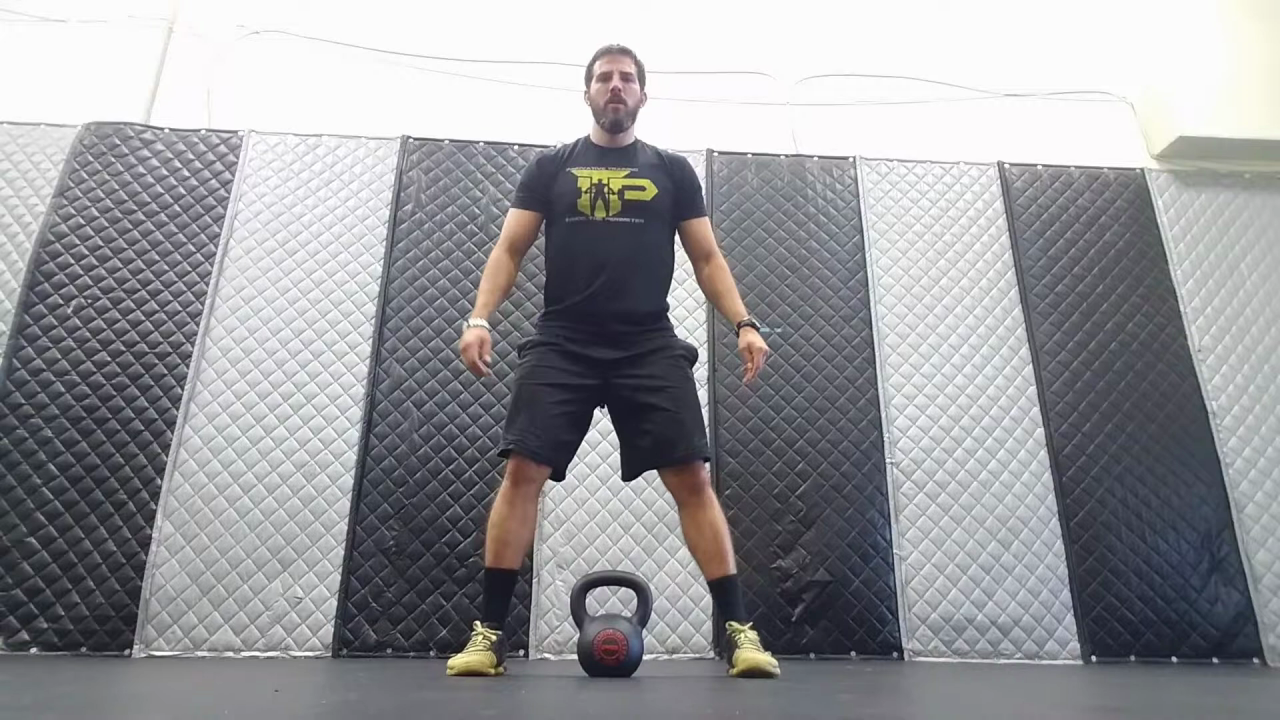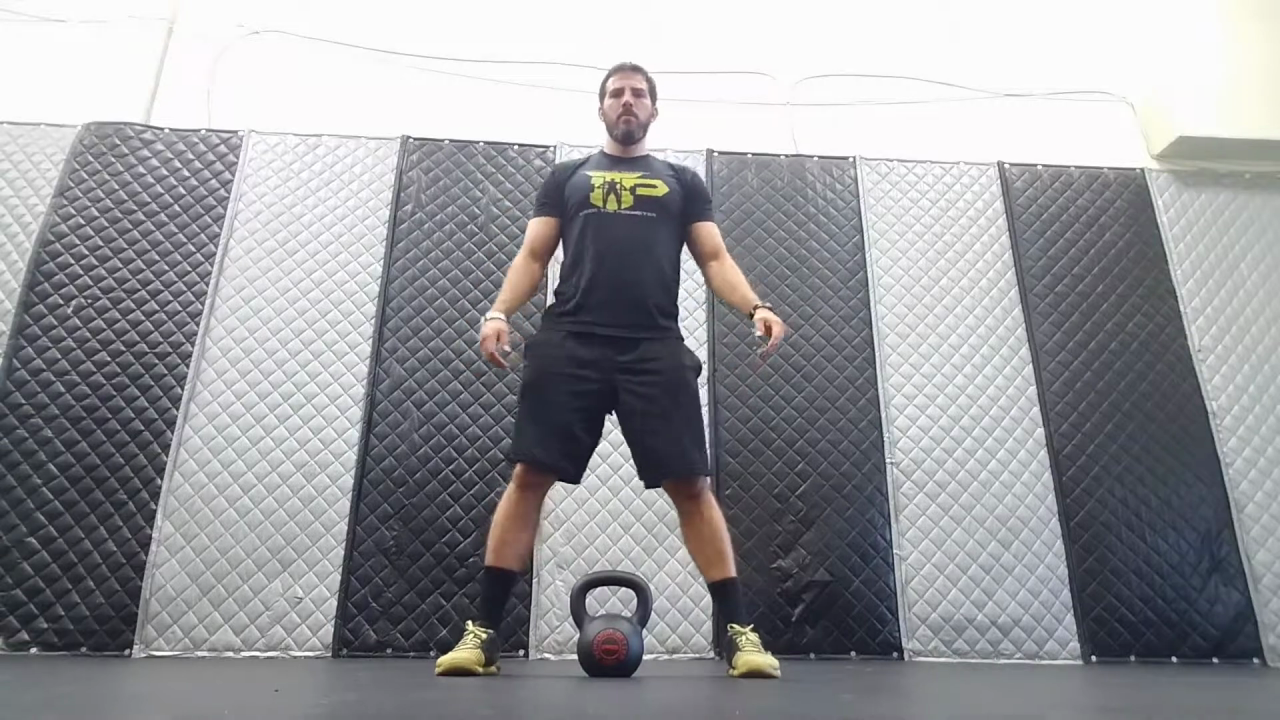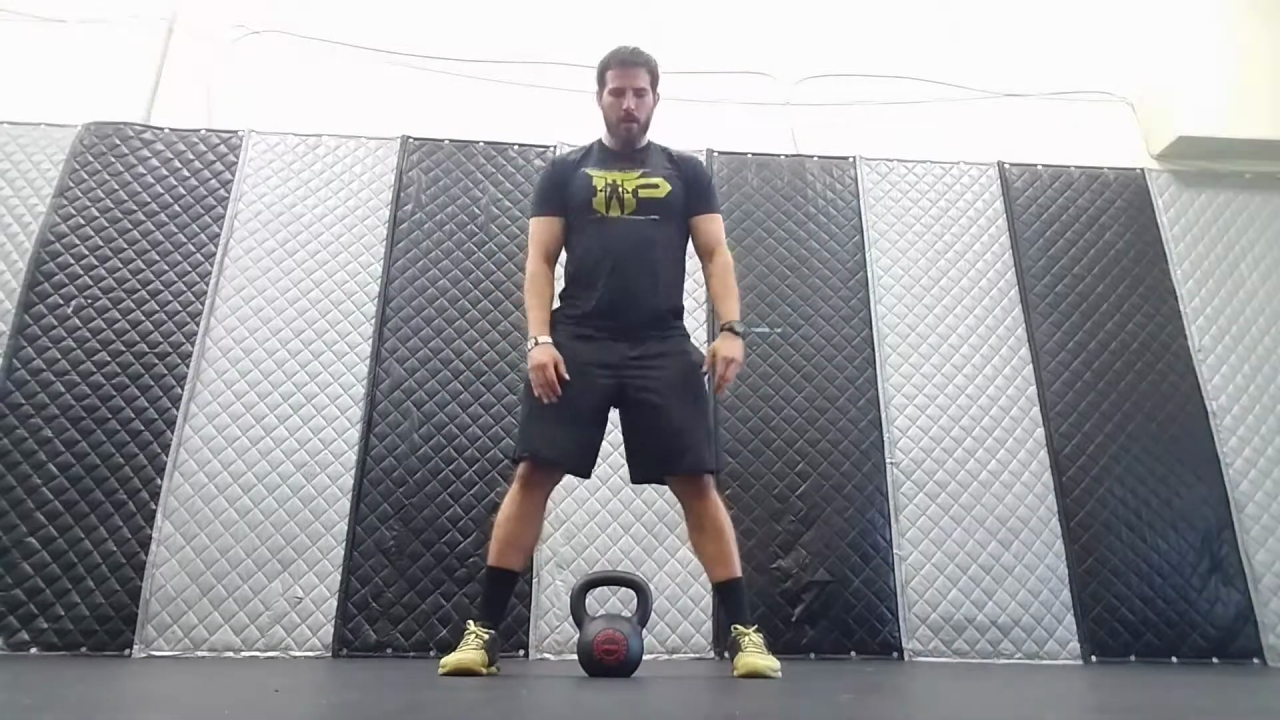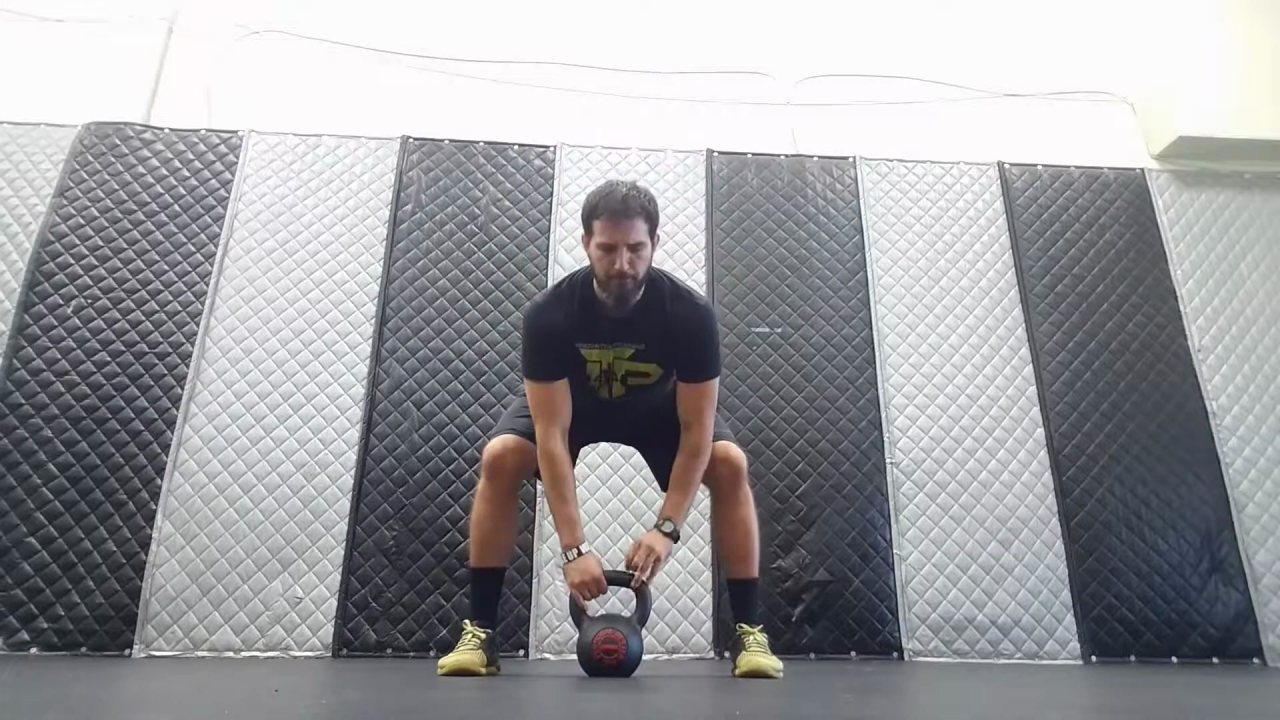
dt=0.7s
person 1, frame 1
left shoulder: (672, 170)
right shoulder: (551, 167)
left elbow: (707, 257)
right elbow: (509, 250)
left wrist: (744, 324)
right wrist: (479, 317)
left hip: (649, 347)
right hip: (562, 346)
left knee: (692, 477)
right knee: (522, 471)
left ankle: (737, 629)
right ankle: (489, 632)
person 1, frame 2
left shoulder: (681, 181)
right shoulder: (566, 176)
left elbow: (714, 258)
right elbow: (533, 255)
left wrist: (756, 307)
right wrist: (498, 312)
left hip: (655, 348)
right hip: (568, 344)
left knee: (690, 486)
right knee: (529, 477)
left ankle: (738, 630)
right ankle: (482, 631)
person 1, frame 3
left shoulder: (686, 172)
right shoulder: (565, 171)
left elbow: (716, 256)
right elbow: (540, 262)
left wrist: (729, 330)
right wrist: (539, 341)
left hip: (663, 348)
right hip: (576, 344)
left knee: (697, 485)
right knee: (533, 477)
left ankle: (743, 632)
right ankle: (483, 631)
person 1, frame 4
left shoulder: (690, 315)
right shoulder: (549, 314)
left elbow: (696, 431)
right elbow: (552, 438)
left wrist: (667, 527)
right wrist: (573, 548)
left hip: (656, 406)
right hip: (566, 404)
left knee: (730, 464)
right knee: (500, 458)
left ankle: (748, 631)
right ankle: (480, 631)
